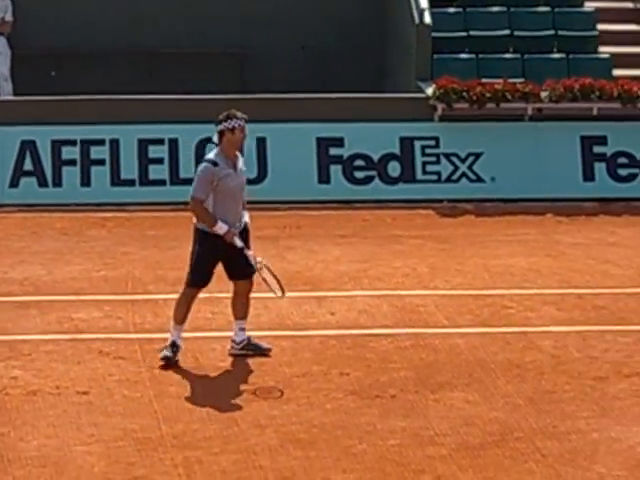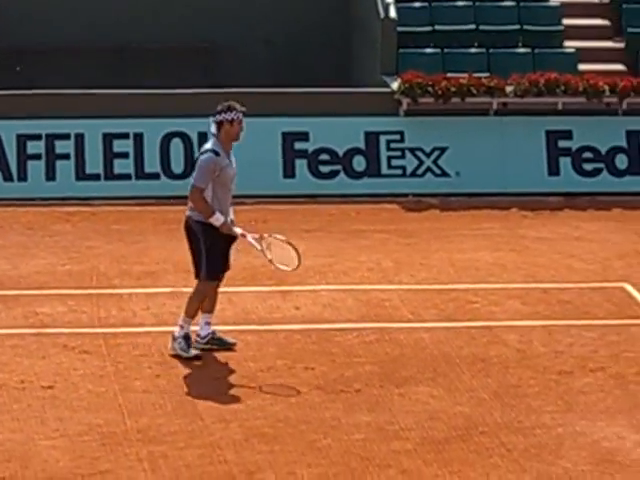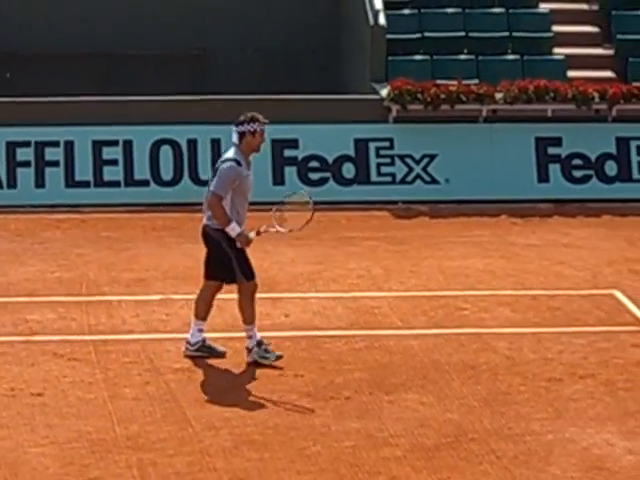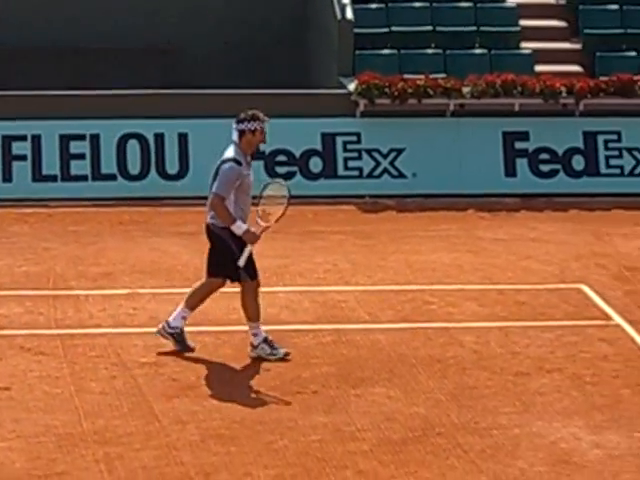
dt=0.2s
person 1, frame 1
left shoulder: (238, 160)
right shoulder: (210, 167)
right elbow: (196, 206)
left wrist: (244, 220)
right wrist: (223, 229)
left hip: (234, 234)
right hip: (210, 236)
left knee: (244, 284)
right knee: (192, 290)
left ankle: (240, 340)
right ankle: (173, 342)
person 1, frame 2
left shoulder: (226, 152)
right shoulder: (210, 157)
right elbow: (195, 195)
left wrist: (229, 217)
right wrist: (220, 222)
left hip: (214, 225)
right hip: (203, 226)
left knee: (212, 281)
right knee: (209, 282)
left ankle: (205, 333)
right ankle: (180, 337)
person 1, frame 3
left shoulder: (242, 161)
right shoulder: (231, 166)
right elbow: (213, 202)
left wrist: (237, 231)
right wrist: (237, 232)
left hip: (223, 233)
right hip: (221, 234)
left knee: (212, 285)
right knee: (248, 286)
left ankle: (195, 341)
right ankle: (254, 346)
person 1, frame 4
left shoulder: (241, 158)
right shoulder: (233, 165)
right elbow: (216, 203)
left wrist: (241, 229)
right wrist: (243, 230)
left hip: (228, 230)
right hip: (225, 232)
left knee: (213, 282)
right knee: (251, 285)
left ankle: (173, 326)
right ankle: (258, 342)
